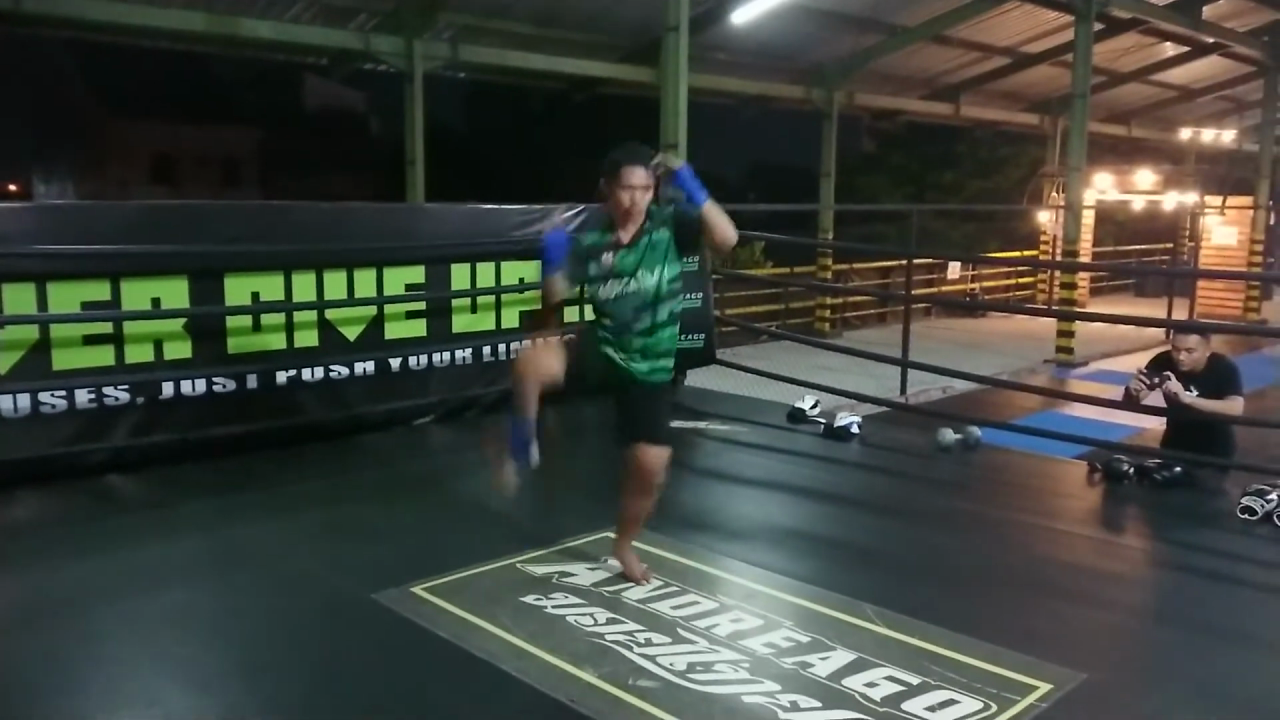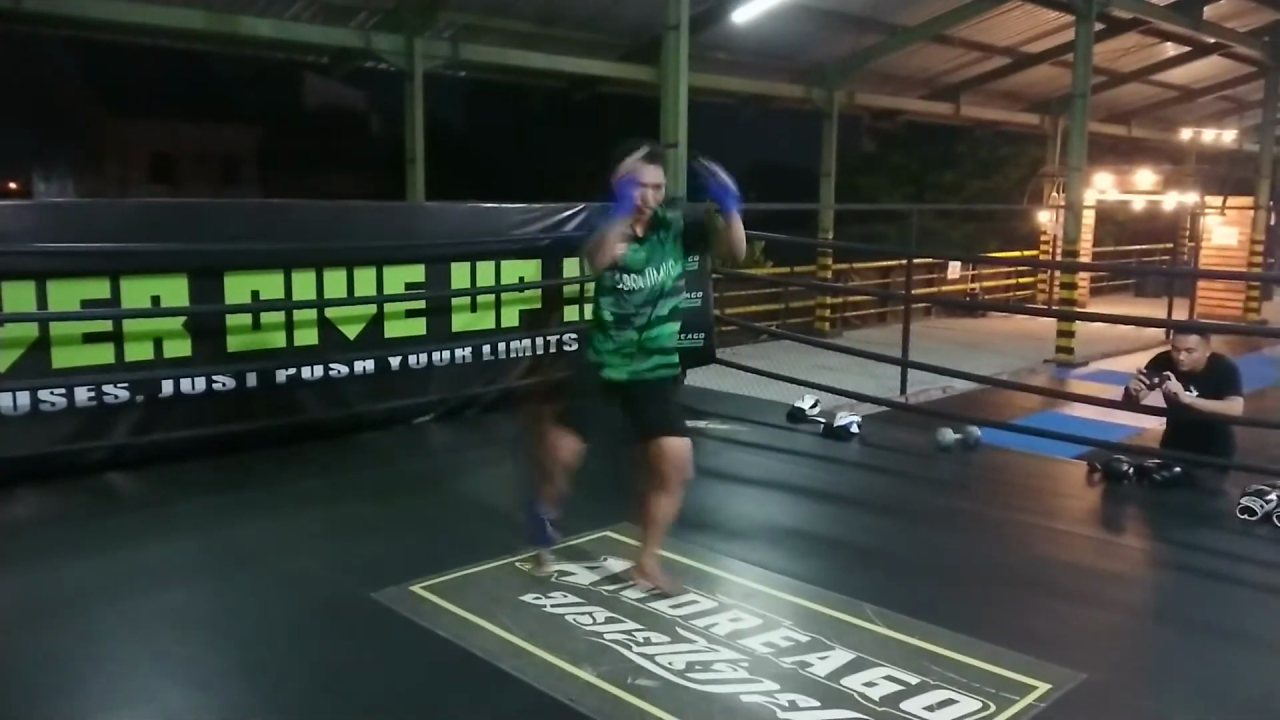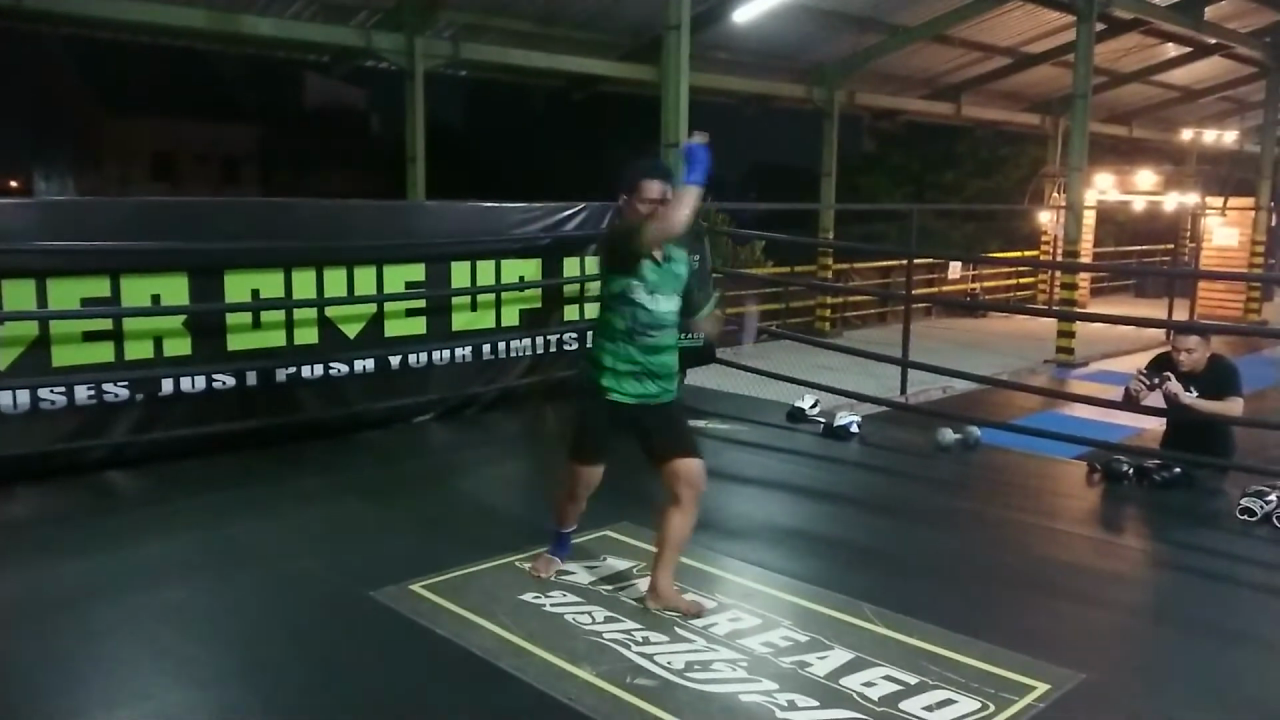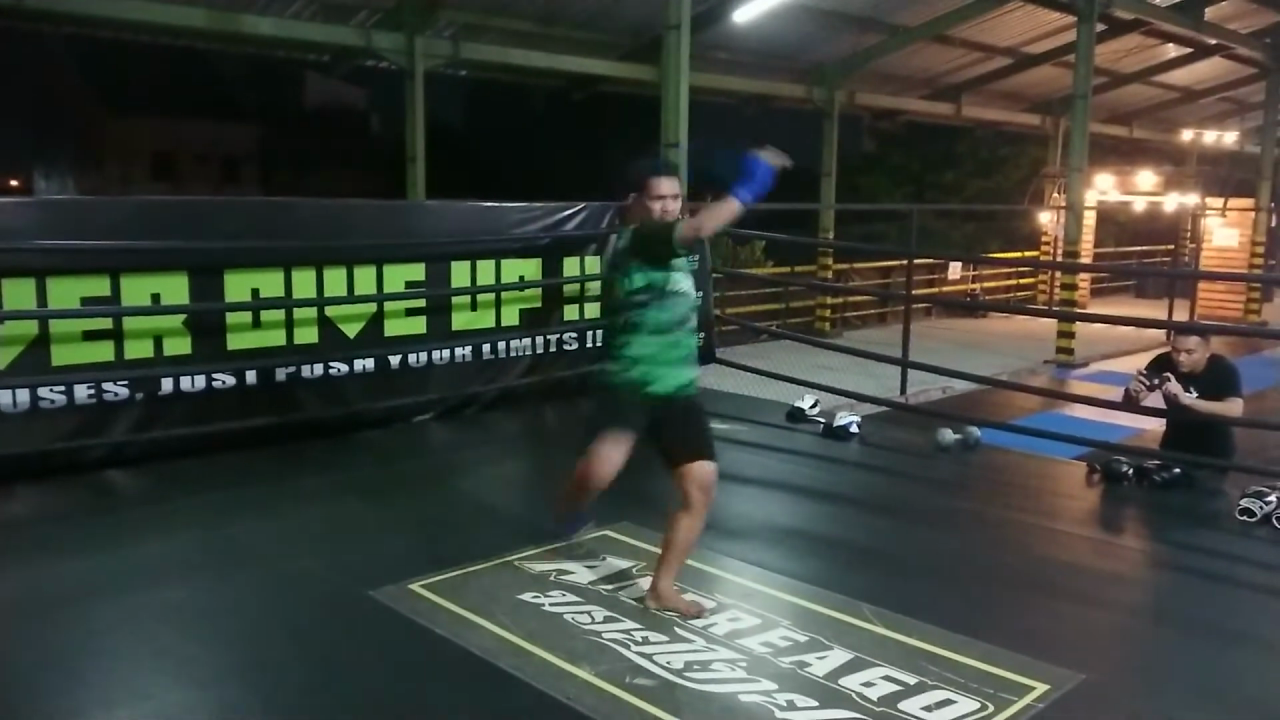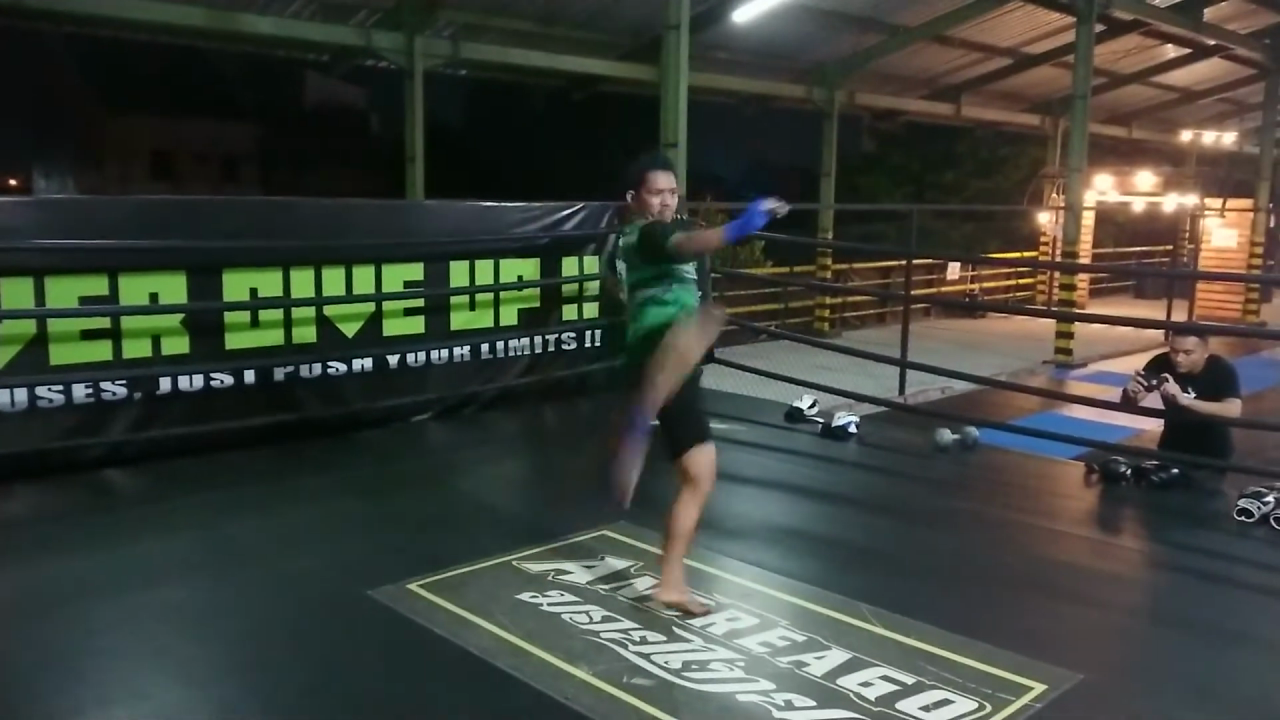
dt=0.1s
person 1, frame 1
left shoulder: (671, 222)
right shoulder: (589, 239)
left elbow: (727, 239)
right elbow: (555, 297)
left wrist: (691, 188)
right wrist: (553, 259)
left hip: (647, 370)
right hip: (598, 353)
left knee: (649, 472)
right knee: (532, 361)
left ankle: (623, 547)
right ankle: (523, 443)
person 1, frame 2
left shoulder: (675, 225)
right shoulder: (609, 226)
left elbow: (735, 251)
right elbow: (599, 257)
left wrist: (729, 201)
right wrist: (618, 201)
left hip: (656, 371)
right hip: (602, 364)
left knee: (673, 466)
right knee: (558, 451)
left ankle: (646, 561)
right ankle: (543, 523)
person 1, frame 3
left shoulder: (679, 260)
right shoulder: (618, 241)
left elbow: (700, 320)
right elbow: (661, 230)
right wrist: (695, 175)
left hip: (659, 395)
right hip: (608, 390)
left knee: (690, 485)
right knee: (583, 483)
left ankle: (662, 586)
right ankle: (559, 547)
person 1, frame 4
left shoulder: (674, 259)
right shoulder: (640, 239)
right elbow: (694, 229)
right wrist: (748, 186)
left hip: (678, 390)
right hip: (635, 382)
left knee: (701, 488)
right knee: (599, 473)
left ankle: (664, 587)
right ankle: (572, 516)
person 1, frame 5
left shoulder: (631, 244)
right shoulder: (647, 235)
right elbow: (693, 242)
right wrist: (744, 224)
right hip: (659, 351)
left knee: (700, 477)
right knee: (700, 324)
left ankle: (672, 583)
right ankle: (638, 421)
